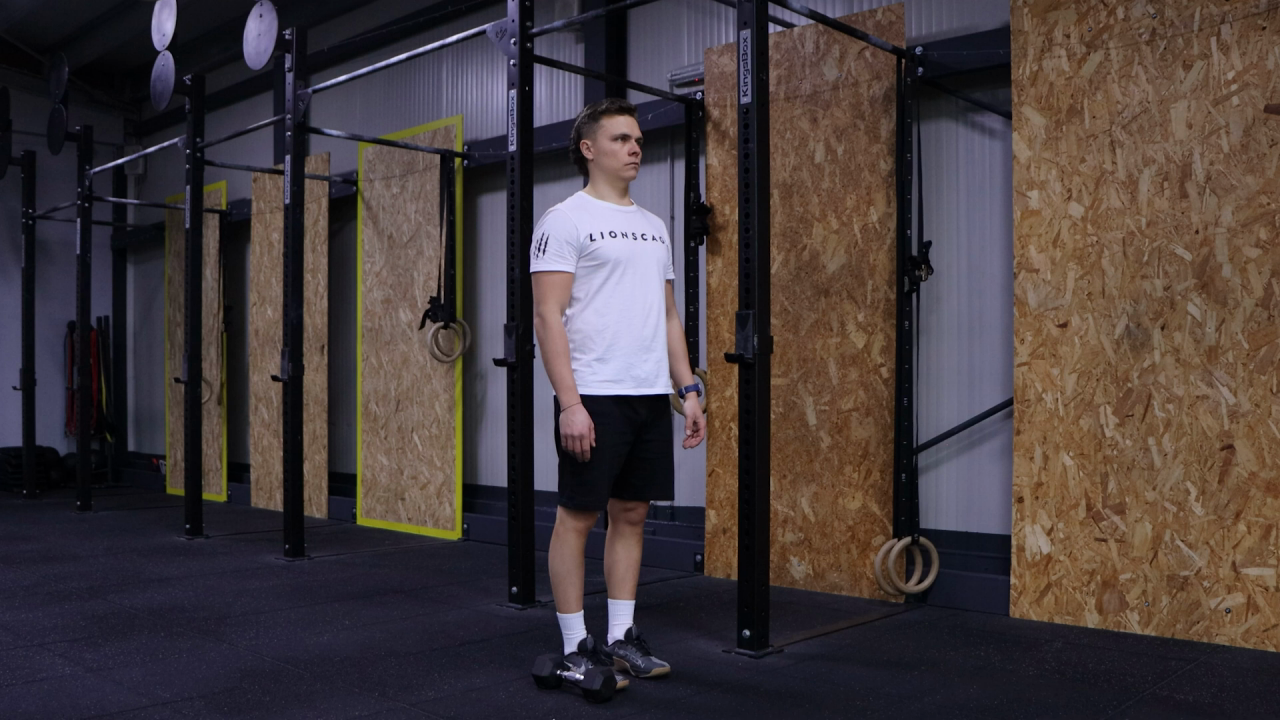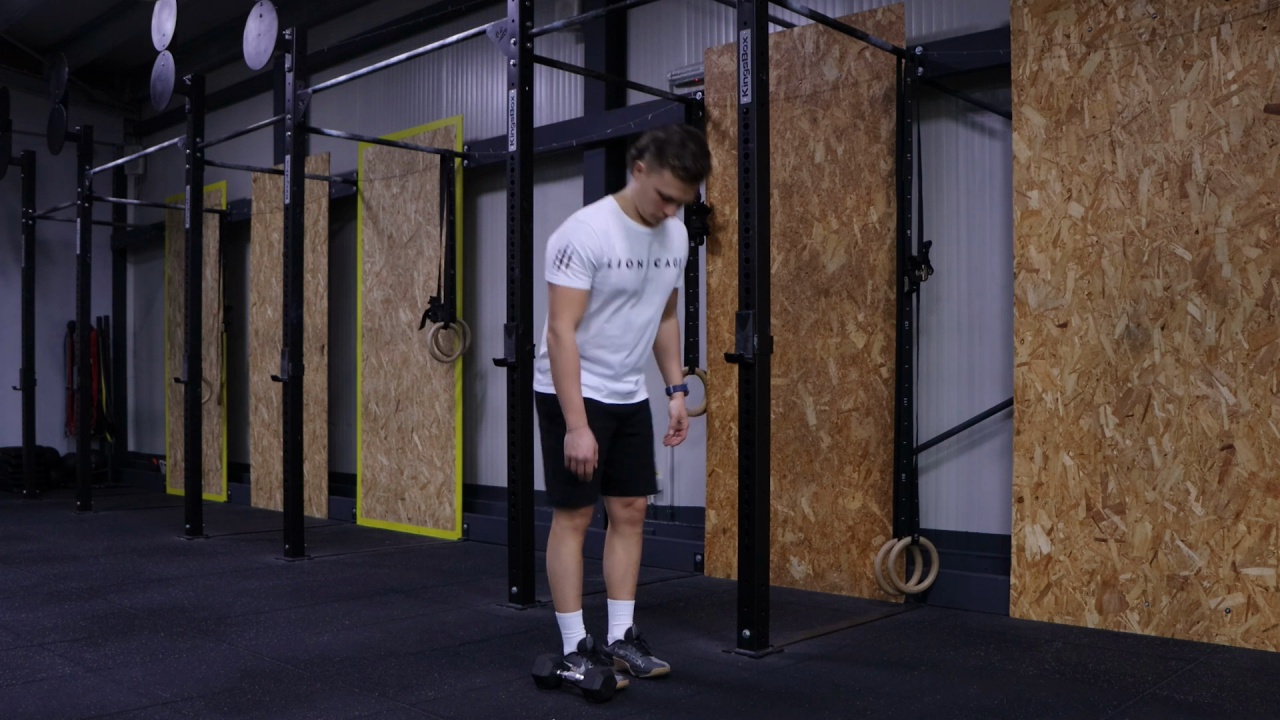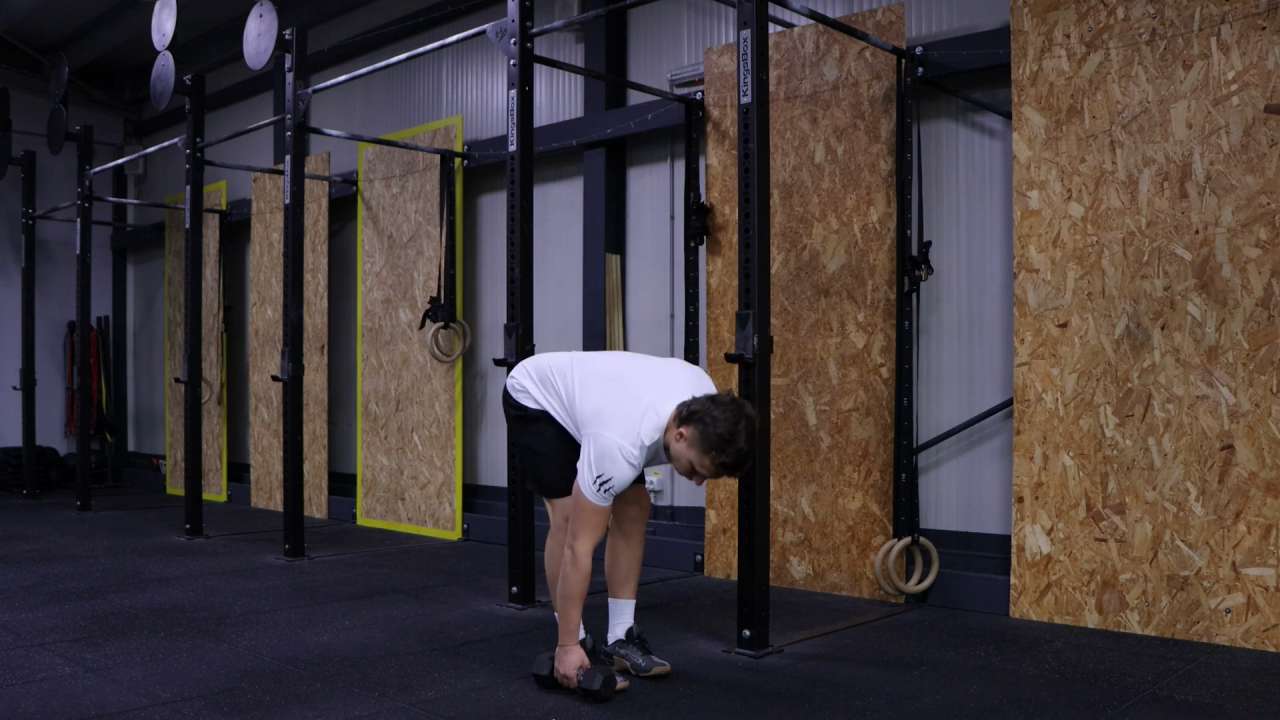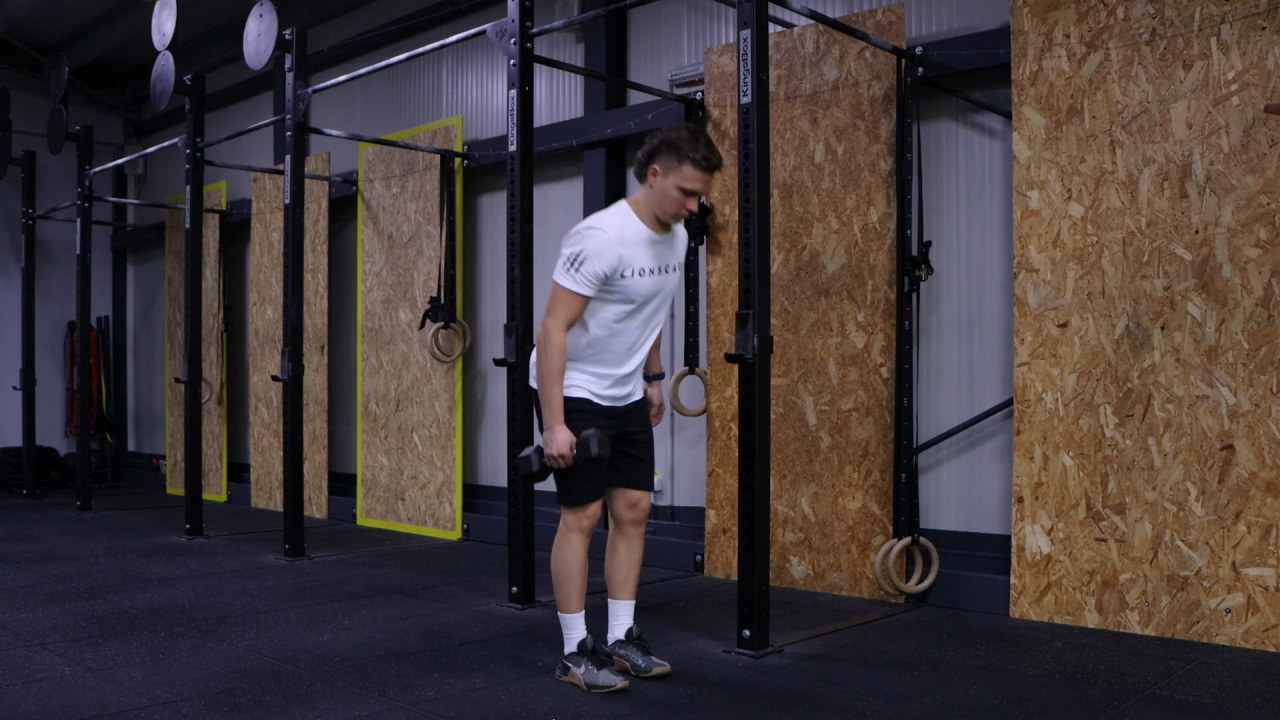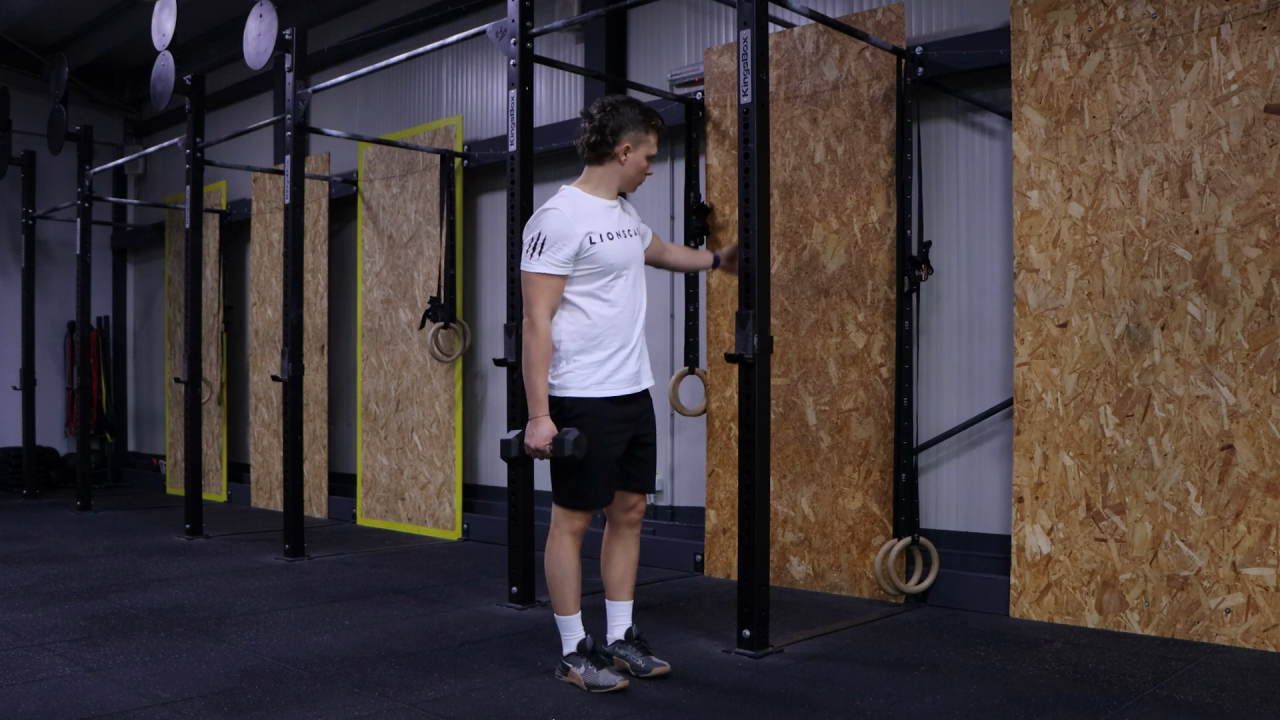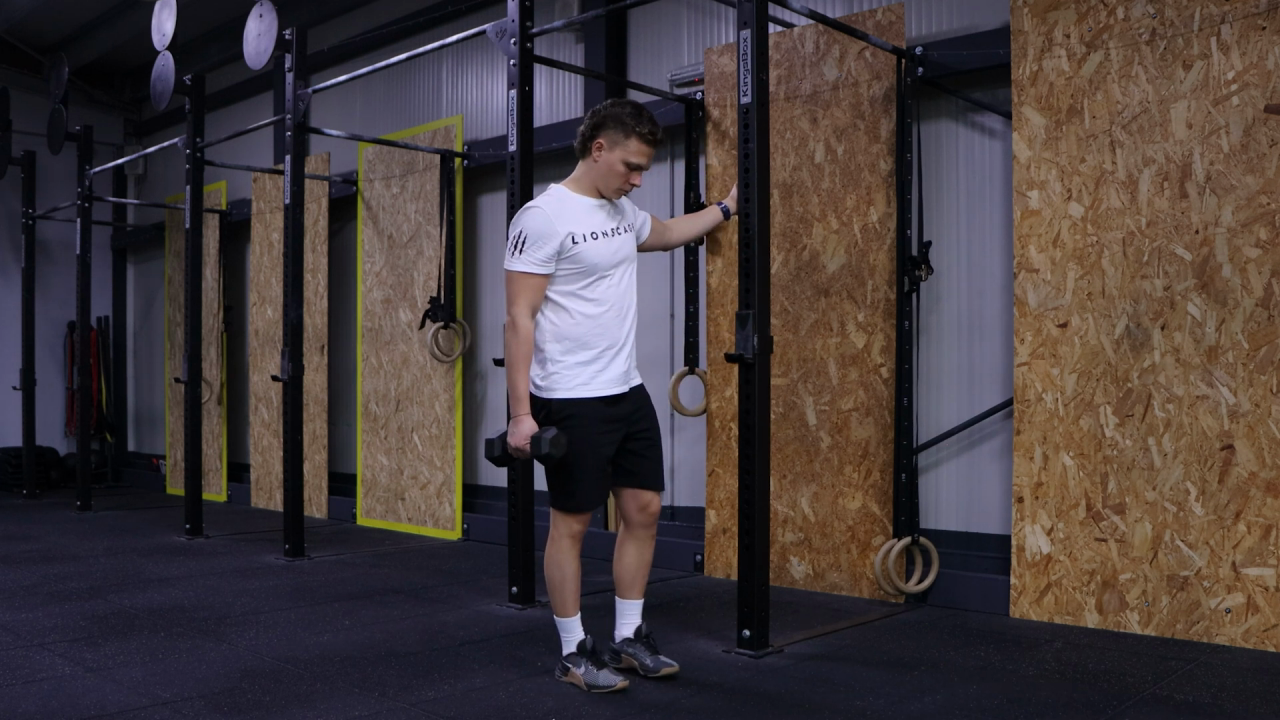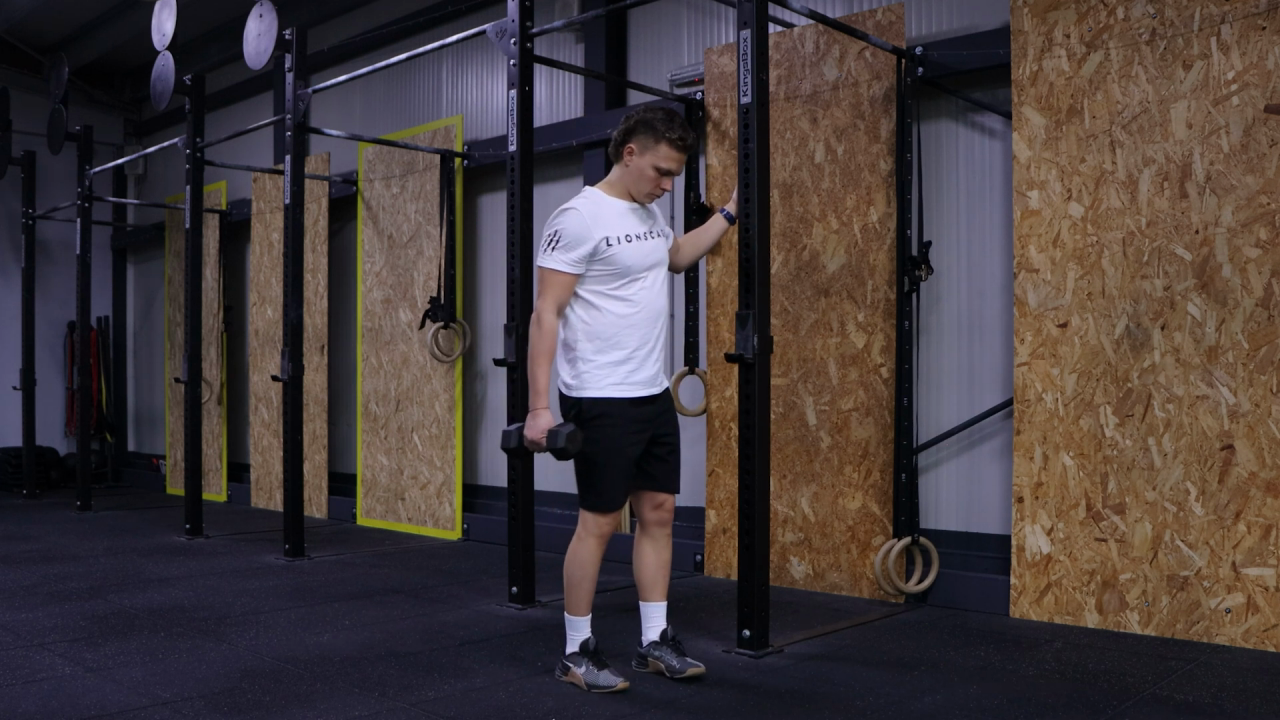
dt=0.7s
person 1, frame 1
left shoulder: (654, 228)
right shoulder: (565, 221)
left elbow: (667, 317)
right elbow: (548, 318)
left wrist: (688, 390)
right wrist: (570, 403)
left hip: (649, 397)
right hip: (594, 398)
left knee: (631, 516)
right knee: (578, 518)
left ankle: (620, 638)
right ankle: (575, 647)
person 1, frame 2
left shoulder: (676, 237)
right shoulder: (586, 233)
right elbow: (561, 332)
left wrist: (676, 390)
right wrist: (575, 425)
left hip: (628, 397)
right hip: (573, 396)
left knee: (629, 513)
right knee: (573, 516)
left ankle: (620, 639)
right ankle: (575, 649)
person 1, frame 3
left shoulder: (704, 400)
right shoulder: (618, 448)
right elbow: (579, 547)
right wrist: (568, 644)
left hip: (581, 394)
right hip: (536, 401)
left knee: (634, 509)
right knee: (567, 515)
left ankle: (620, 638)
right ankle: (573, 652)
person 1, frame 4
left shoulder: (675, 239)
right shoulder: (602, 236)
right elbow: (553, 328)
left wrist: (653, 378)
right wrist: (554, 424)
left hip: (624, 398)
right hip: (573, 393)
left knee: (633, 510)
right knee: (582, 515)
left ankle: (621, 637)
right ankle: (575, 650)
person 1, frame 5
left shoulder: (622, 214)
right shoulder: (560, 218)
left elbow: (658, 250)
right elbow: (537, 321)
left wrist: (714, 256)
right wrist: (538, 414)
left hip: (633, 393)
right hip: (583, 400)
left knee: (628, 513)
right knee: (572, 521)
left ankle: (620, 638)
right ankle: (573, 650)
person 1, frame 6
left shoulder: (619, 211)
right shoulder: (544, 217)
left elbow: (667, 233)
right elbow: (519, 319)
left wrist: (729, 205)
right wrist: (521, 413)
left hip: (627, 391)
right hip: (572, 400)
left knee: (643, 510)
right knee: (571, 524)
left ankle: (628, 637)
right ankle: (574, 651)
person 1, frame 7
left shoulder: (648, 215)
right shoulder: (580, 217)
left elbow: (677, 256)
right elbow: (546, 315)
left wrist: (730, 212)
right wrist: (539, 406)
left hip: (654, 393)
right hip: (601, 399)
left knee: (658, 512)
right knee: (599, 522)
left ankle: (654, 641)
right ankle: (577, 651)
